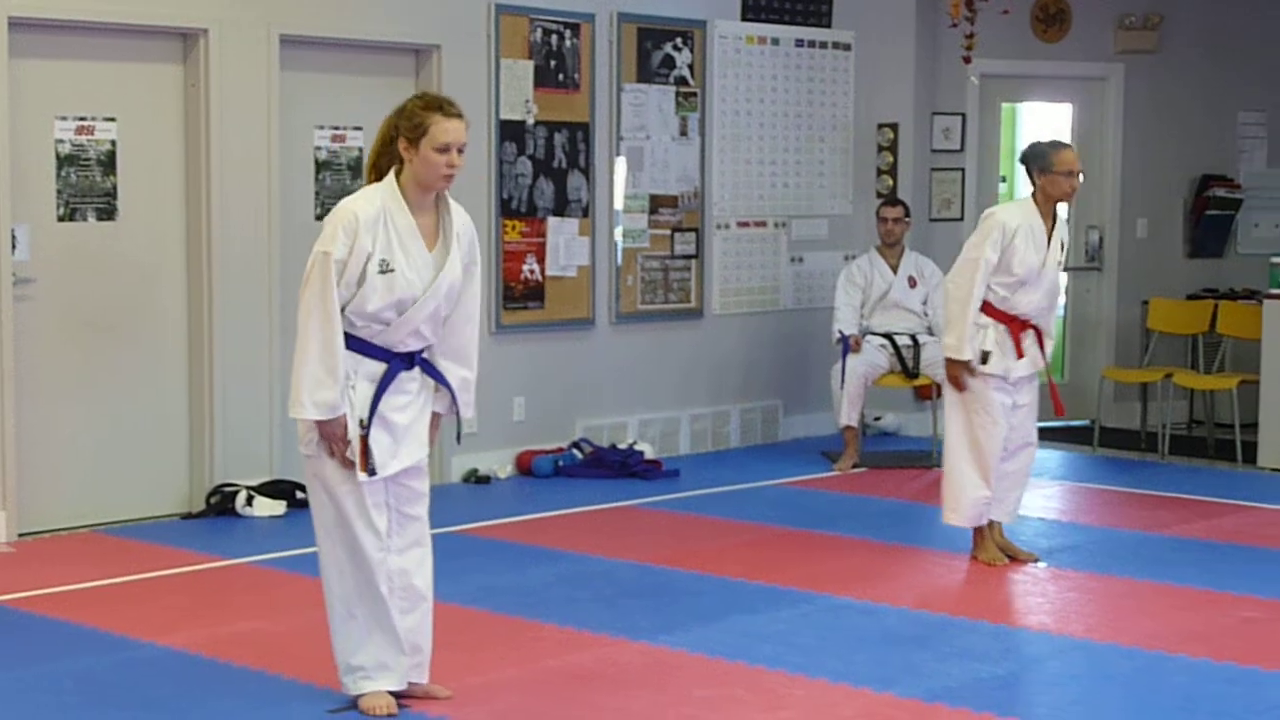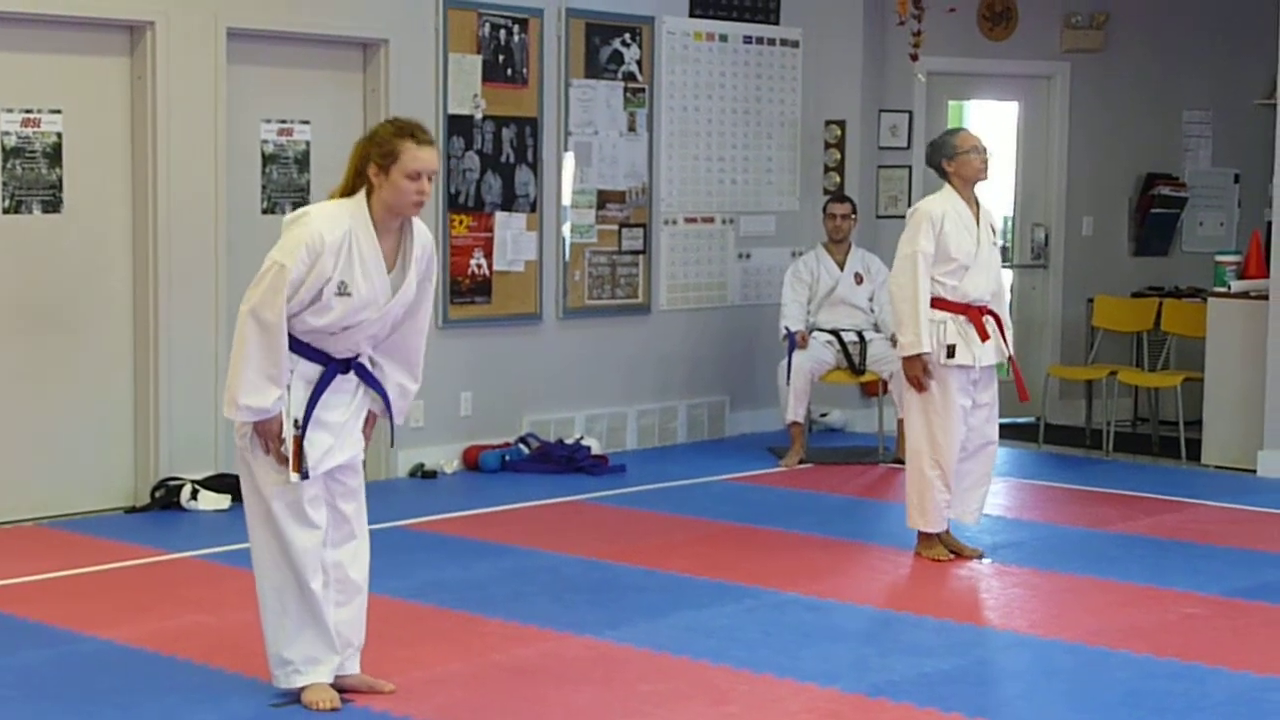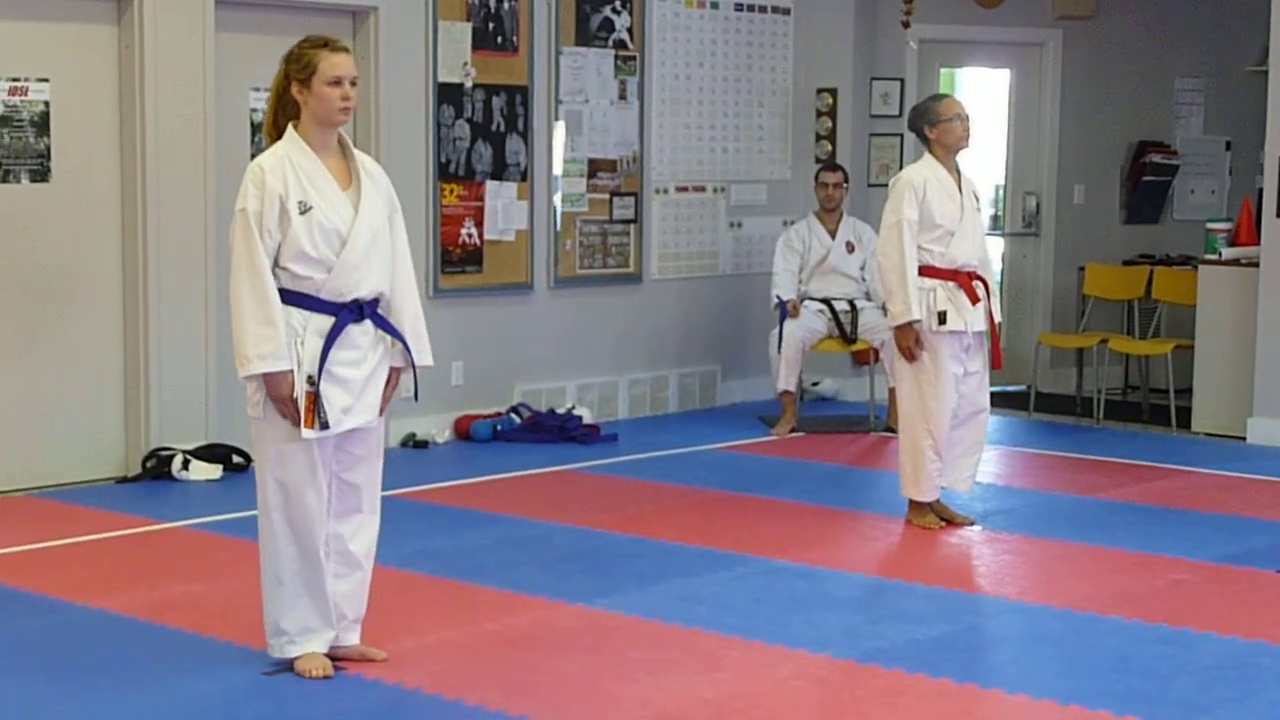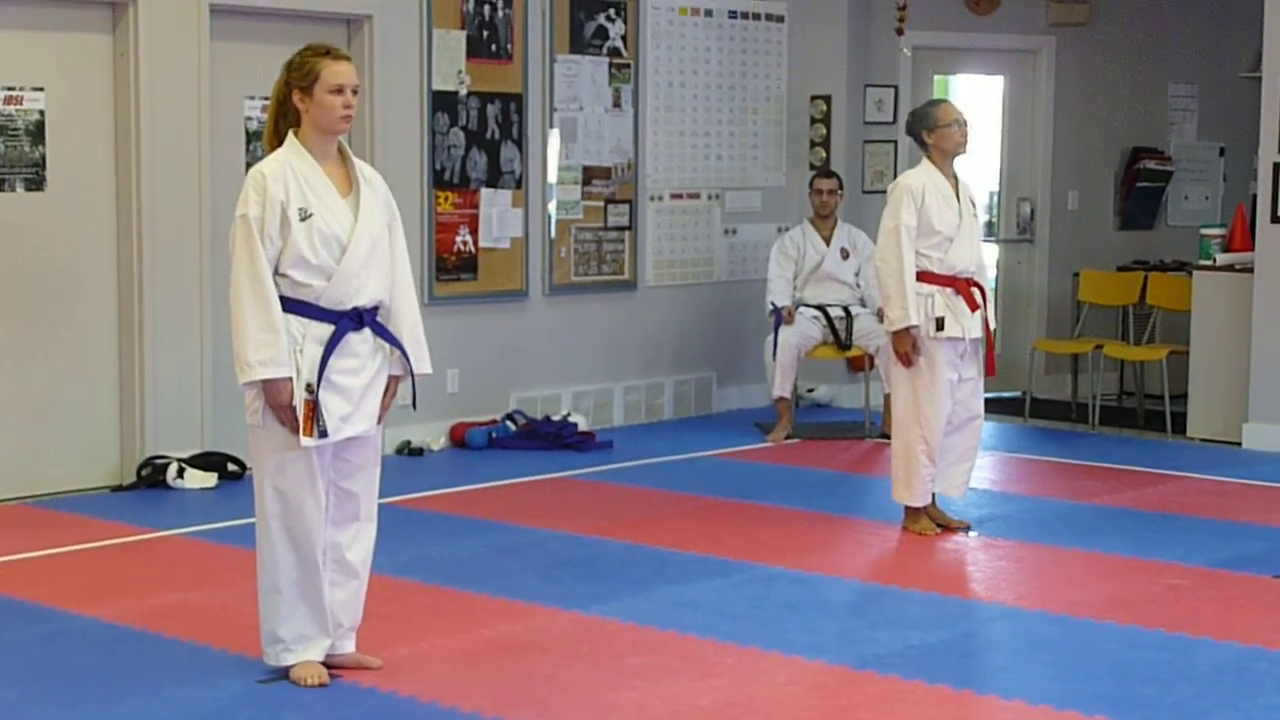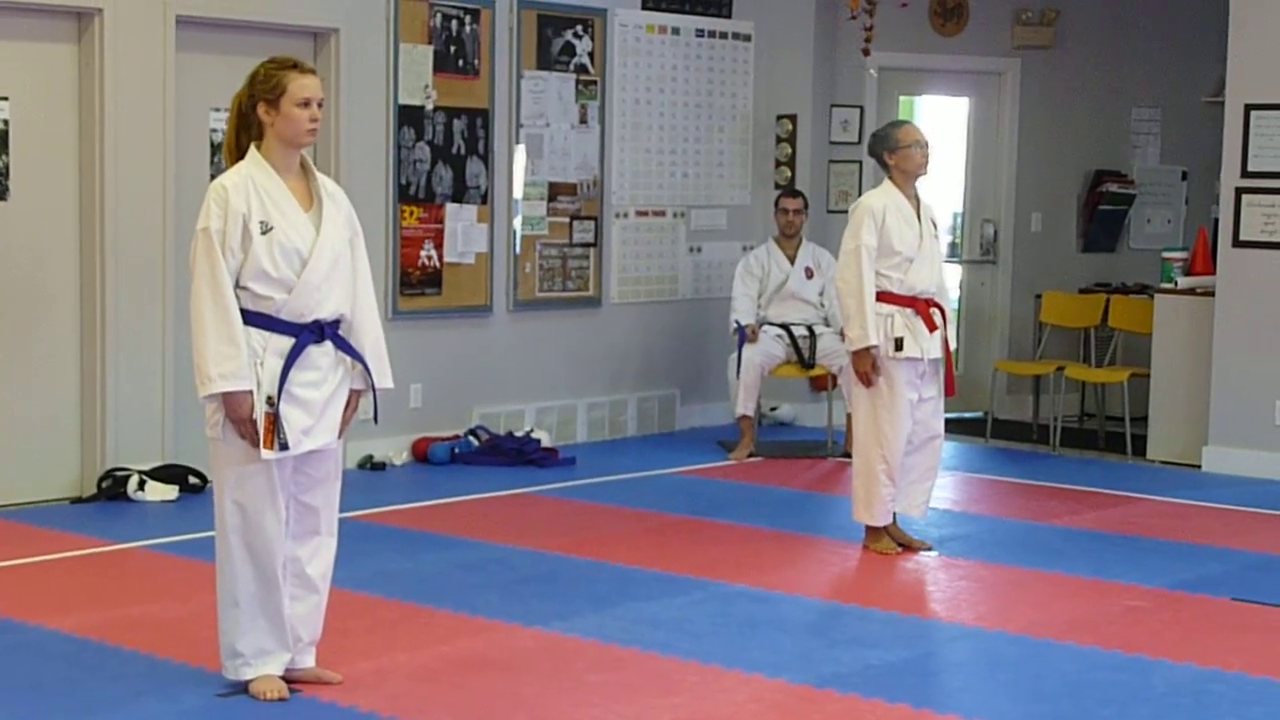
dt=1s
person 1, frame 1
left shoulder: (459, 226)
right shoulder: (357, 216)
left elbow: (458, 322)
right elbow: (320, 314)
left wrist: (442, 400)
right wrist: (327, 409)
left hip: (409, 390)
right hip: (352, 389)
left knee: (408, 532)
right knee: (359, 536)
left ankle: (404, 667)
person 1, frame 2
left shoulder: (420, 245)
right shoulder: (321, 231)
left elbow: (403, 336)
right elbow: (262, 314)
left wrist: (378, 404)
right wrist: (265, 407)
left hip: (340, 393)
right hip: (284, 392)
left knee: (346, 532)
right knee: (297, 532)
left ankle: (339, 660)
right ankle: (306, 668)
person 1, frame 3
left shoulder: (371, 174)
right shoulder: (270, 173)
left elbow: (395, 266)
right elbow: (253, 275)
left wrist: (395, 354)
right wrist: (273, 367)
left hip: (361, 351)
right hip: (300, 348)
left knee: (355, 497)
right knee: (299, 497)
left ankle: (340, 628)
right ankle: (300, 636)
person 1, frame 4
left shoulder: (370, 182)
right shoulder: (270, 180)
left elbow: (394, 274)
right elbow: (254, 282)
left wrist: (395, 362)
right wrist: (272, 372)
left hip: (359, 359)
right hip: (299, 357)
left knee: (351, 505)
right knee: (296, 505)
left ankle: (336, 635)
right ankle: (296, 644)
person 1, frame 5
left shoulder: (332, 196)
right shoulder: (232, 193)
left elbow: (355, 288)
right elbow: (215, 294)
left wrist: (356, 375)
right wrist: (232, 386)
left hip: (320, 372)
right hip: (260, 370)
left knee: (312, 519)
right knee: (256, 519)
left ankle: (295, 650)
right ankle: (255, 658)
person 2, frame 1
left shoulder: (1058, 230)
right shoulder: (1003, 220)
right elbow: (963, 284)
left wrist: (1040, 349)
right wrist: (957, 351)
left hip: (1024, 347)
right hip: (987, 343)
left knee: (1018, 441)
right knee: (982, 439)
left ankle: (997, 532)
right ankle: (981, 539)
person 2, frame 2
left shoulder: (985, 215)
right shoulder: (930, 211)
right elbow: (907, 281)
left wrist: (1002, 338)
right wrist: (912, 349)
left hip: (981, 339)
right hip: (943, 338)
left knee: (979, 439)
right knee: (939, 439)
left ankle: (946, 530)
right ankle: (928, 536)
person 2, frame 3
left shoulder: (967, 183)
right shoulder: (912, 181)
right elbow: (895, 252)
left wrist: (988, 308)
right wrist: (904, 318)
left hip: (969, 306)
right hip: (932, 306)
left knee: (970, 406)
right knee: (930, 406)
left ankle: (937, 497)
right ankle: (919, 502)
person 2, frame 4
left shoulder: (963, 188)
right shoulder: (911, 186)
right elbow: (893, 257)
left wrist: (982, 315)
right wrist: (902, 323)
left hip: (964, 312)
right hip: (929, 311)
left knee: (964, 412)
right knee: (925, 411)
left ankle: (932, 501)
right ankle: (914, 508)
person 2, frame 5
left shoulder: (925, 209)
right shoulder: (872, 206)
right elbow: (853, 277)
left wrist: (943, 334)
right wrist: (862, 343)
left hip: (925, 332)
right hip: (889, 331)
left knee: (925, 432)
right knee: (885, 432)
left ankle: (894, 521)
right ankle: (875, 527)
person 3, frame 1
left shoulder: (925, 268)
right shoulder: (858, 269)
left elbow: (939, 310)
right elbow: (846, 309)
right wrist: (850, 334)
left hip: (919, 343)
right hip: (876, 343)
right knee: (849, 369)
right ankle: (851, 449)
person 3, frame 2
left shoulder: (872, 265)
right shoulder: (805, 265)
left elbow: (886, 307)
right elbow: (793, 305)
right wrist: (797, 330)
left hip: (866, 339)
right hip: (823, 339)
right knee: (795, 366)
left ankle: (905, 444)
right ankle: (797, 445)
person 3, frame 3
left shoulder: (863, 233)
right shoulder: (796, 234)
left elbow: (876, 275)
right elbow: (784, 273)
right wrist: (789, 299)
left hip: (857, 307)
right hip: (814, 308)
left knee: (896, 332)
right knee: (786, 335)
left ankle: (896, 412)
right ankle: (788, 414)
person 3, frame 4
left shoulder: (858, 239)
right shoulder: (791, 240)
left elbow: (871, 281)
right elbow: (779, 280)
left wrist: (883, 307)
right wrist: (783, 306)
left hip: (852, 313)
right hip: (809, 315)
left knee: (892, 338)
right knee: (782, 341)
left ankle: (890, 418)
right ankle: (784, 420)
person 3, frame 5
left shoulder: (822, 258)
right shoulder: (756, 259)
left elbow: (835, 300)
right elbow: (743, 299)
right wrist: (747, 324)
left hip: (815, 333)
right hip: (773, 333)
right knee: (747, 358)
left ankle: (854, 437)
right ankle: (747, 438)
